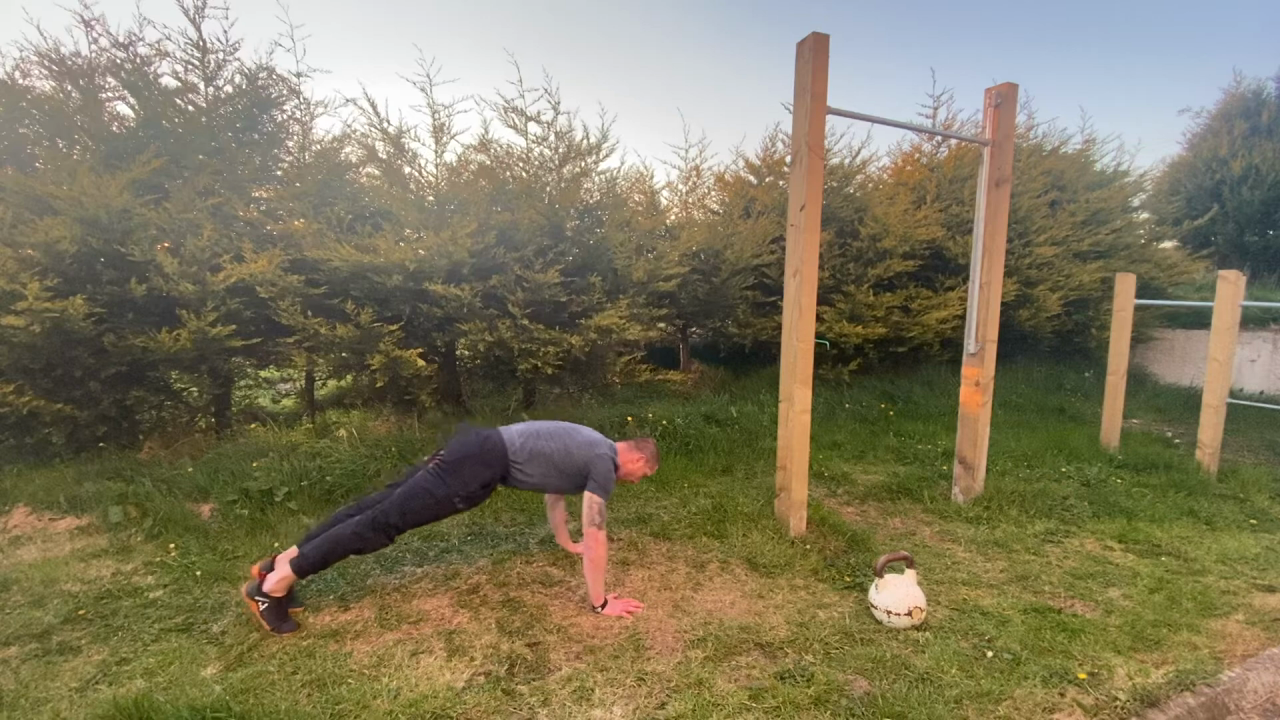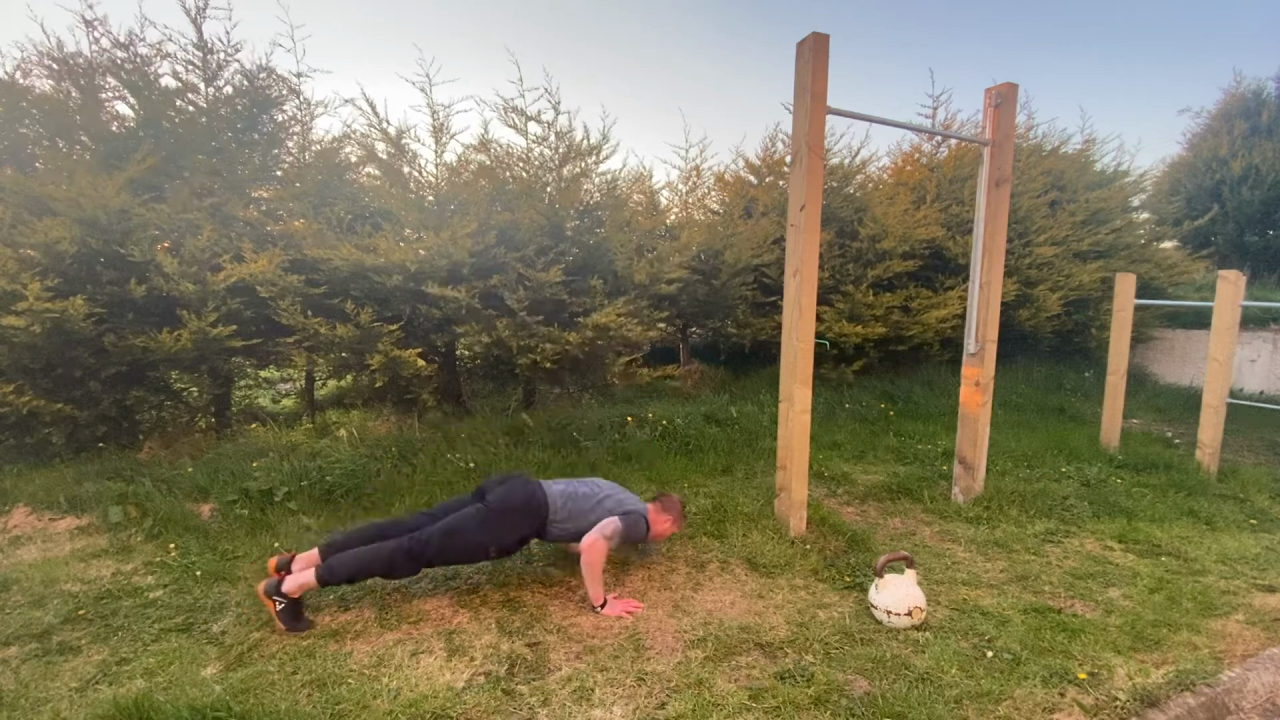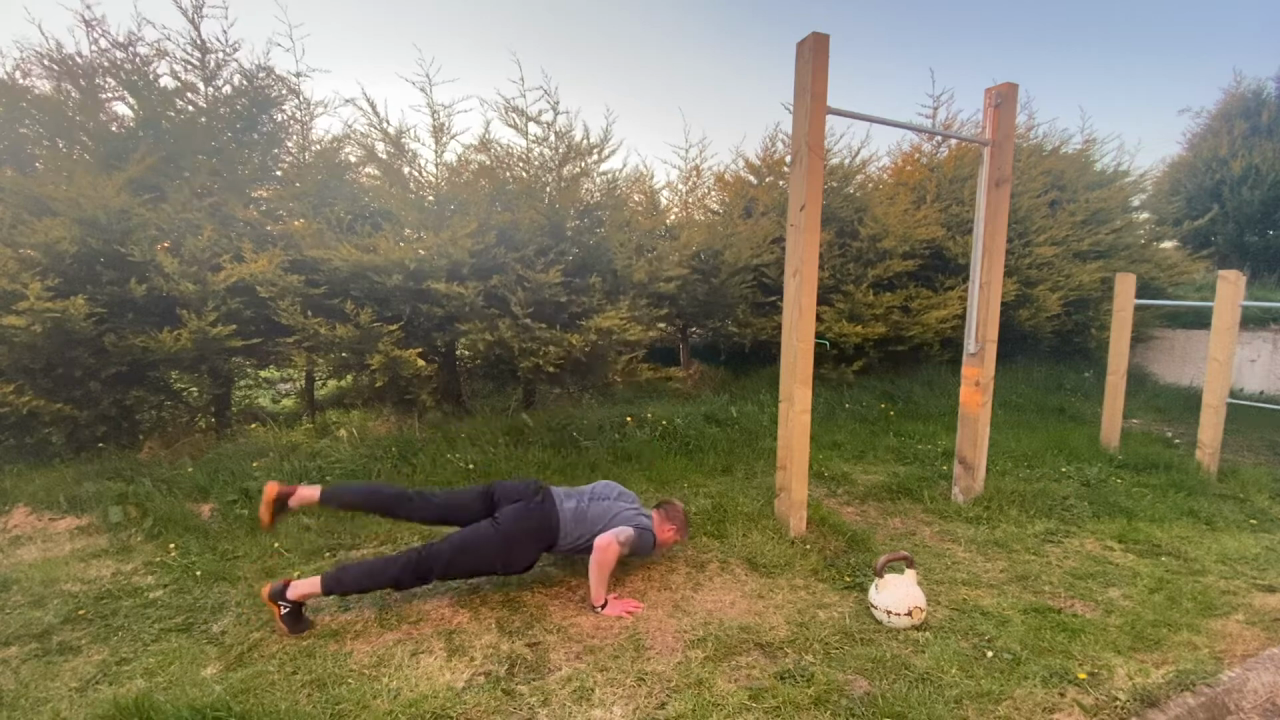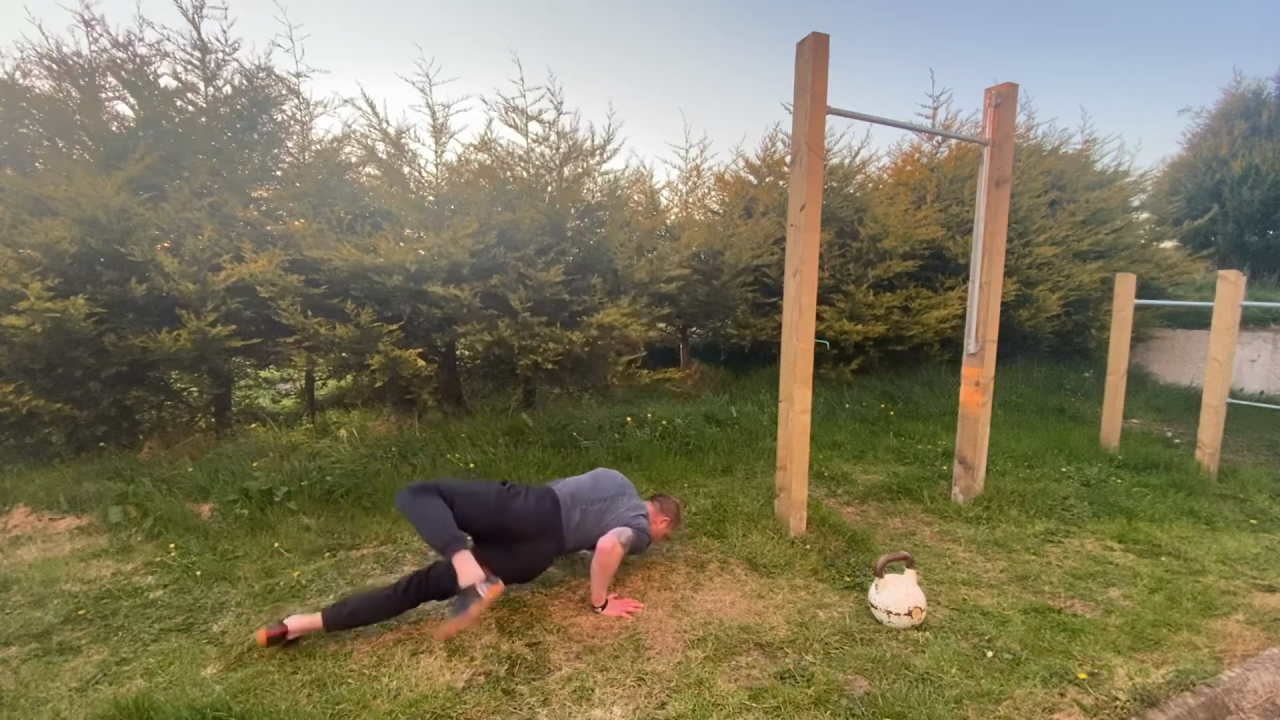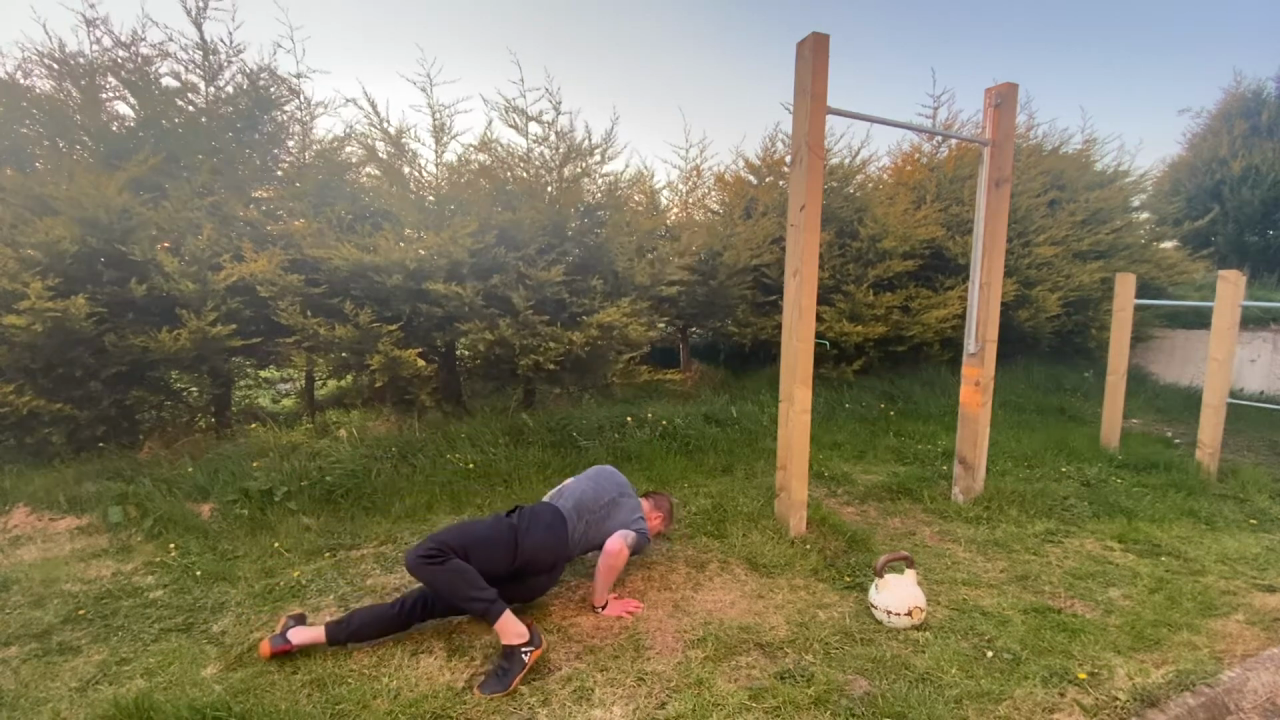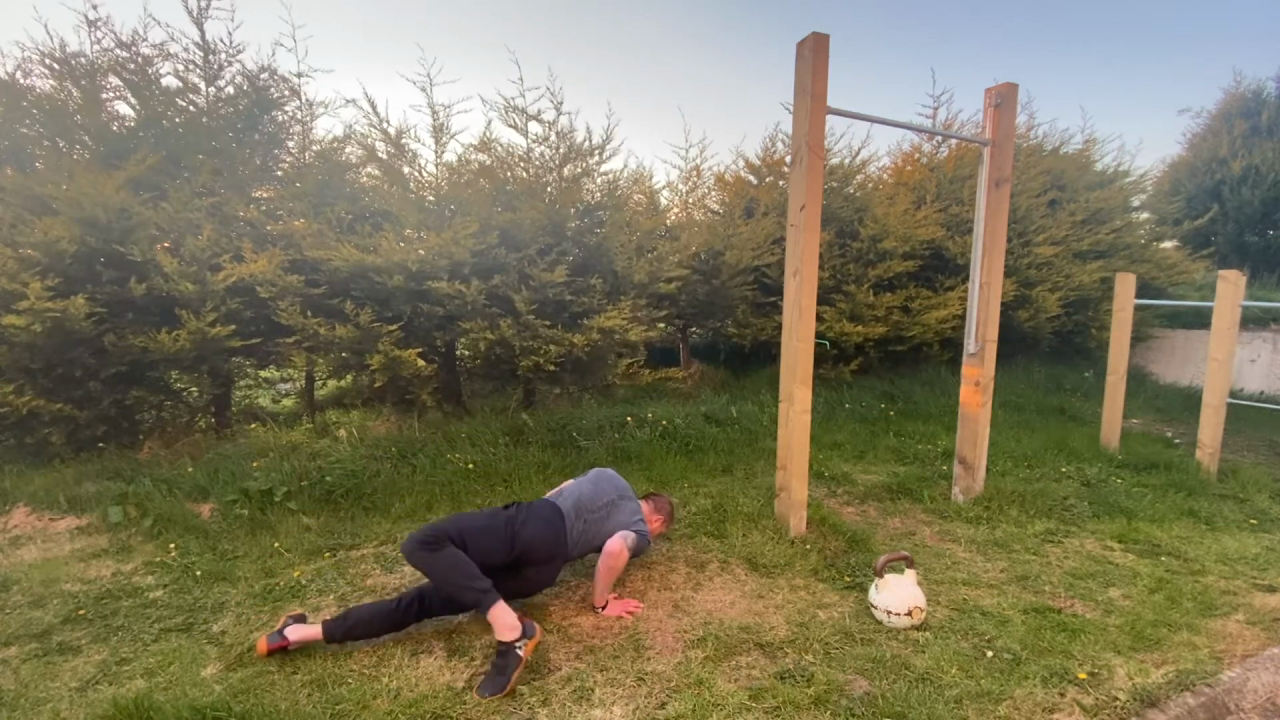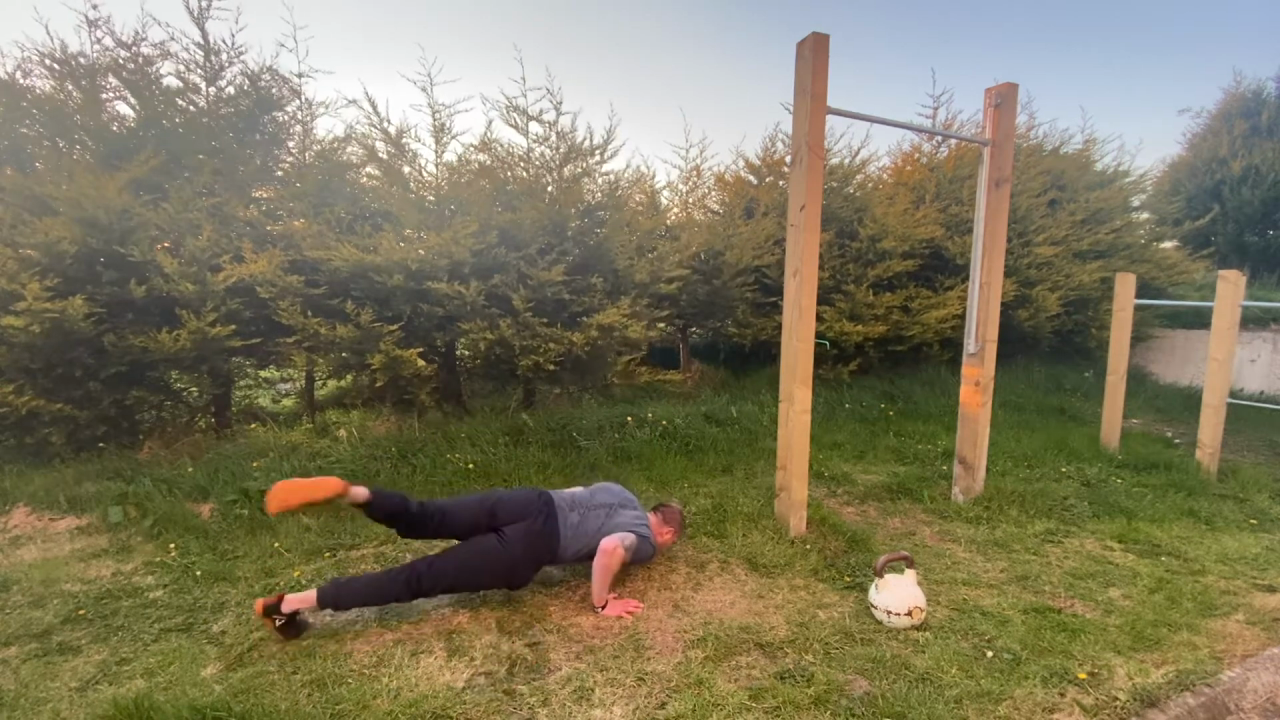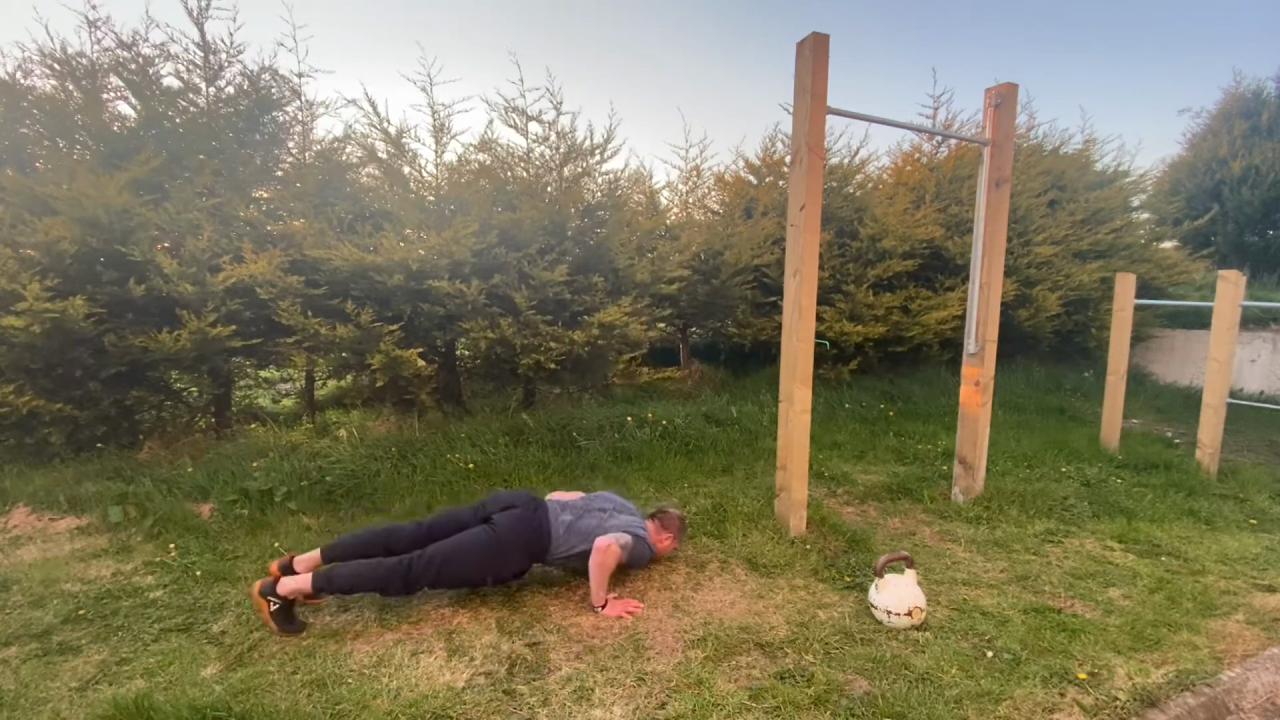
dt=0.4s
person 1, frame 1
left shoulder: (592, 447)
right shoulder: (605, 463)
left elbow: (555, 485)
right elbow: (595, 534)
left wrist: (564, 541)
right wrist: (600, 602)
left hip: (478, 442)
right hip: (481, 464)
left knee: (379, 503)
right knee: (385, 520)
left ankle: (278, 562)
right ankle: (272, 586)
person 1, frame 2
left shoulder: (618, 496)
right shoulder: (636, 519)
right elbow: (592, 546)
left wrist: (567, 543)
right wrist: (600, 602)
left hip: (516, 487)
right hip: (518, 513)
left knee: (411, 528)
right knee: (416, 550)
left ankle: (296, 562)
right ankle: (290, 587)
person 1, frame 3
left shoulder: (623, 494)
right shoulder: (644, 534)
right elbow: (605, 545)
right wrist: (600, 603)
left hip: (529, 494)
right hip: (526, 533)
left knee: (413, 503)
right knee: (422, 564)
left ankle: (298, 494)
right ankle: (293, 591)
person 1, frame 4
left shoulder: (616, 478)
right shoulder: (640, 530)
right elbow: (608, 547)
right wrist: (600, 603)
left hip: (533, 505)
right hip: (534, 551)
right knee: (424, 585)
person 1, frame 5
left shoulder: (607, 471)
right shoulder: (640, 532)
right elbow: (615, 549)
right wrist: (601, 603)
left hip: (537, 525)
right hip: (543, 571)
person 1, frame 6
left shoulder: (609, 474)
right shoulder: (641, 534)
right elbow: (615, 549)
right wrist: (602, 603)
left hip: (535, 520)
right hip: (543, 565)
person 1, frame 7
left shoulder: (619, 492)
right shoulder: (645, 542)
right elbow: (611, 549)
right wrist: (602, 603)
left hip: (530, 503)
right hip: (527, 546)
left knee: (415, 515)
right knee: (419, 578)
left ankle: (352, 494)
right ankle: (291, 604)
person 1, frame 8
left shoulder: (621, 504)
right shoulder: (641, 546)
right elbow: (604, 548)
right wrist: (600, 602)
left hip: (523, 505)
right hip: (519, 541)
left knee: (412, 537)
right knee: (411, 570)
left ankle: (300, 562)
right ankle: (283, 588)
